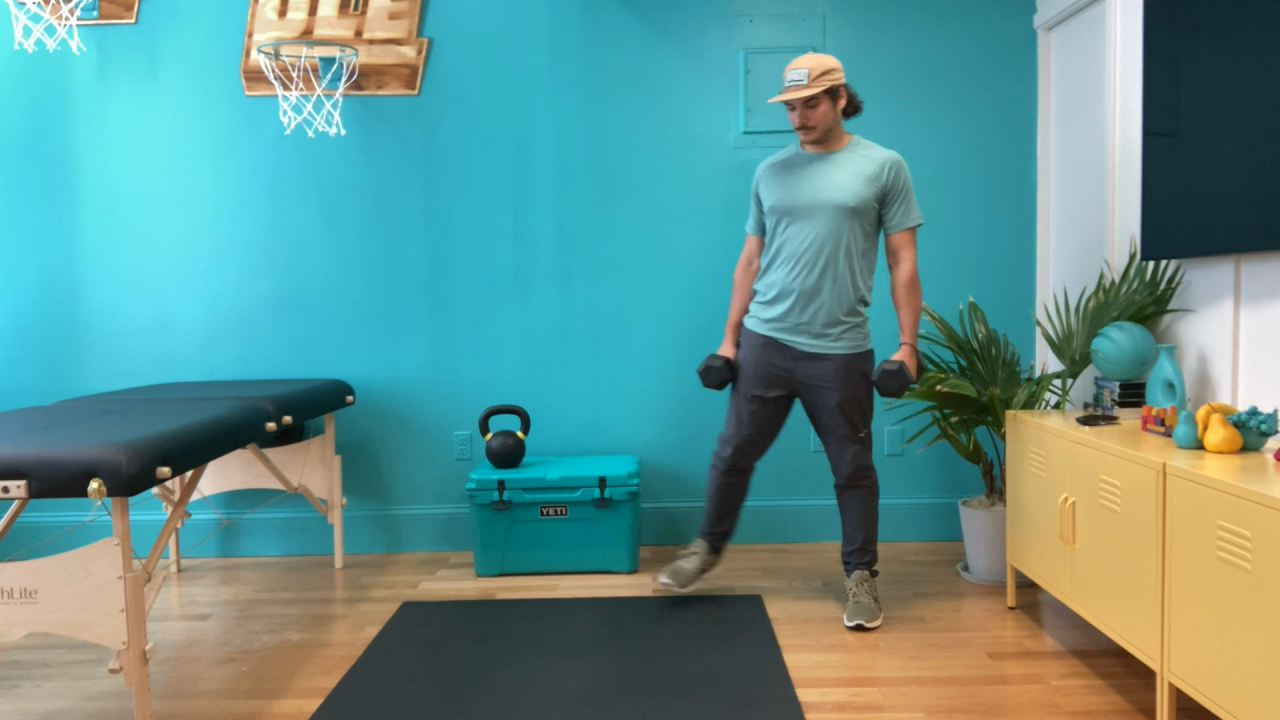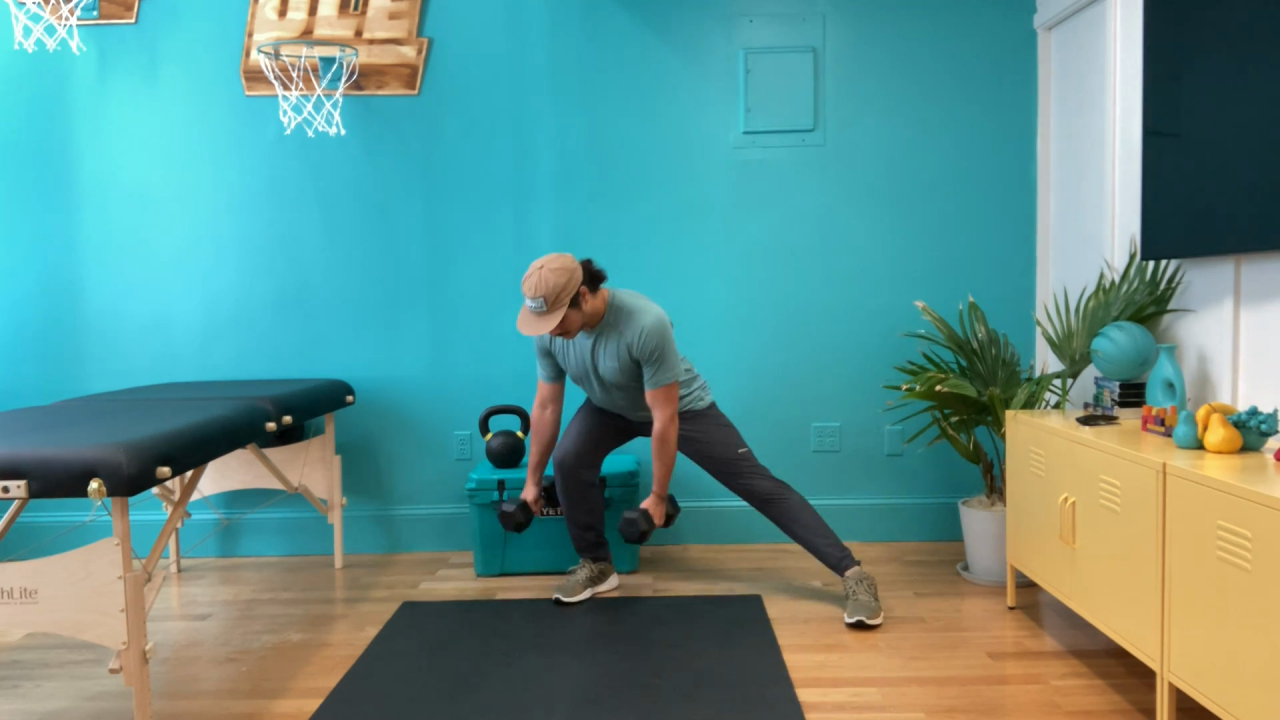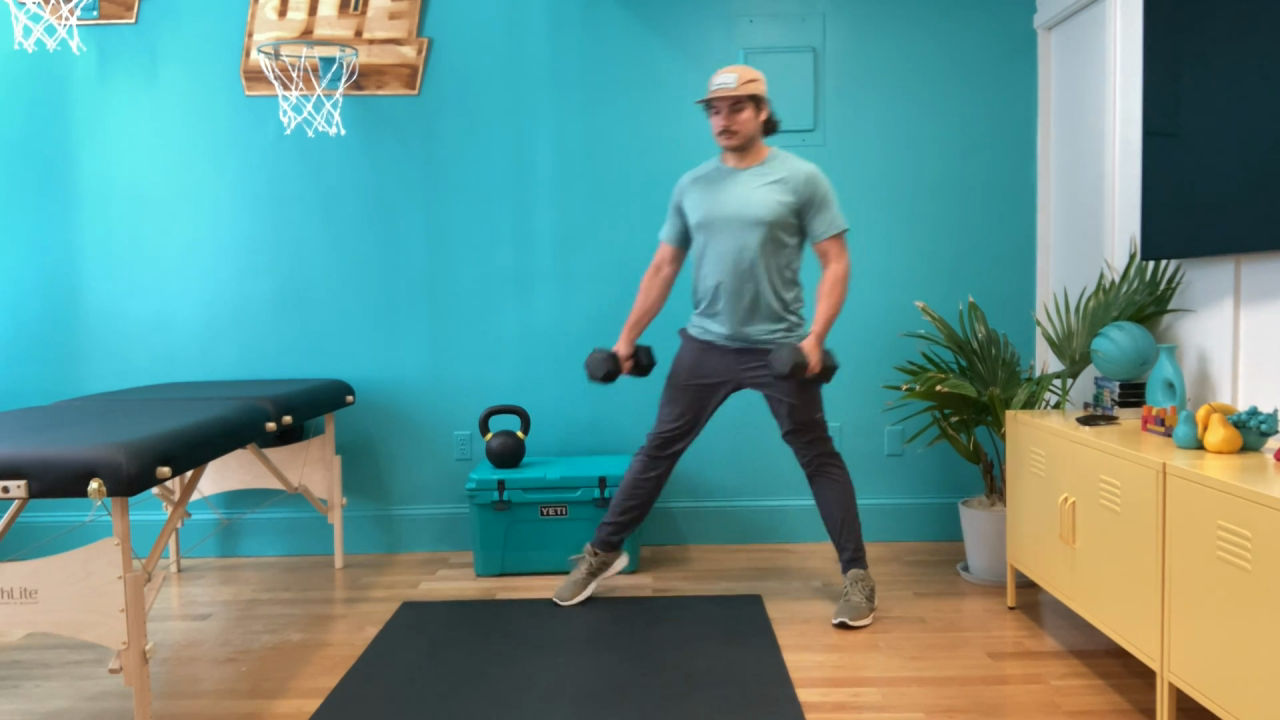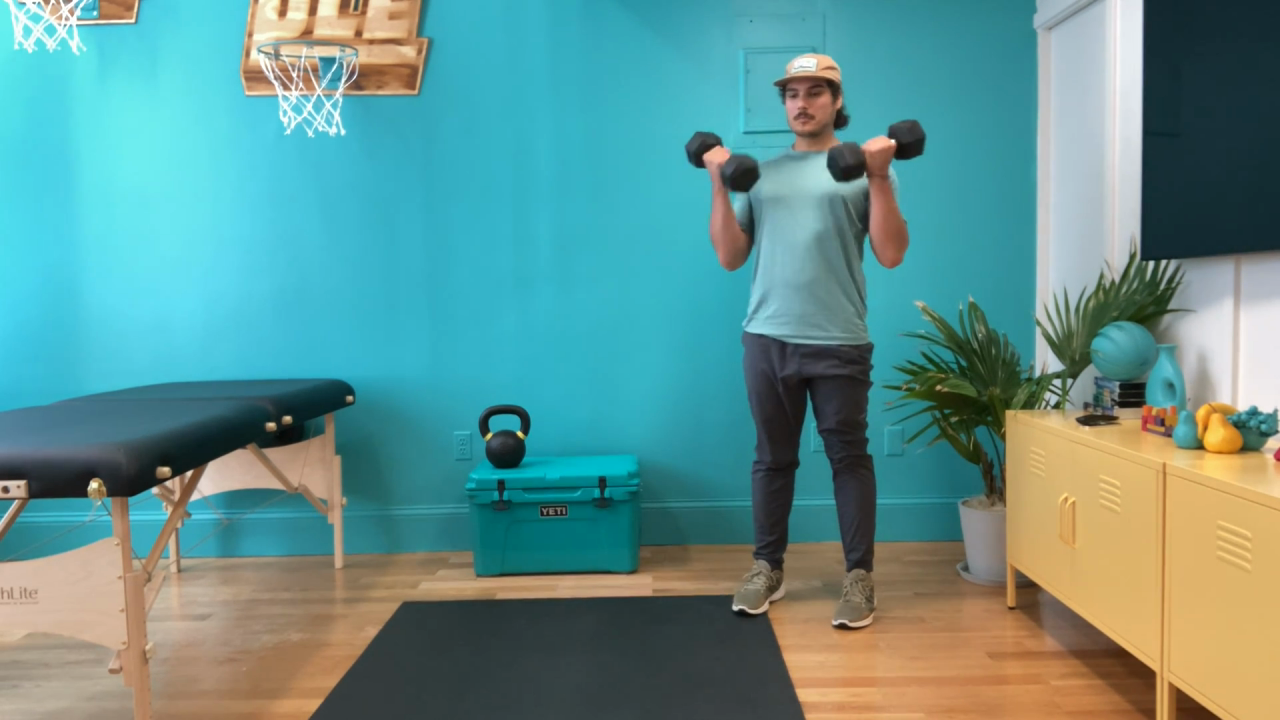
dt=1s
person 1, frame 1
left shoulder: (883, 166)
right shoulder: (772, 170)
left elbow: (903, 260)
right elbow: (751, 258)
left wrist: (908, 342)
right wrist: (730, 336)
left hip: (838, 351)
right hip: (766, 342)
left knee: (852, 469)
right knee: (733, 451)
left ankle: (860, 575)
right ankle: (708, 548)
person 1, frame 2
left shoulder: (645, 323)
right shoulder: (548, 333)
left elbow: (665, 417)
right elbow: (546, 406)
left wrist: (658, 495)
right wrist: (533, 479)
left hip: (684, 405)
left knee: (758, 484)
right knee: (569, 460)
left ankle: (852, 573)
right ankle: (595, 564)
person 1, frame 3
left shoulder: (801, 178)
right shoulder: (692, 185)
left elbow: (836, 262)
right elbow: (664, 264)
left wrist: (816, 336)
right wrist: (628, 336)
left hip: (777, 347)
right hip: (706, 343)
left knee: (817, 454)
right knee: (661, 446)
left ankle: (857, 574)
right ankle: (602, 552)
person 1, frame 4
left shoulder: (866, 164)
right shoulder: (761, 173)
left elbow: (892, 254)
right elbow: (731, 257)
left wrist: (878, 179)
right wrist: (719, 187)
left hip: (839, 343)
right hip: (767, 339)
left knee: (849, 456)
right knee: (773, 457)
left ankle: (859, 576)
right ankle: (767, 567)
